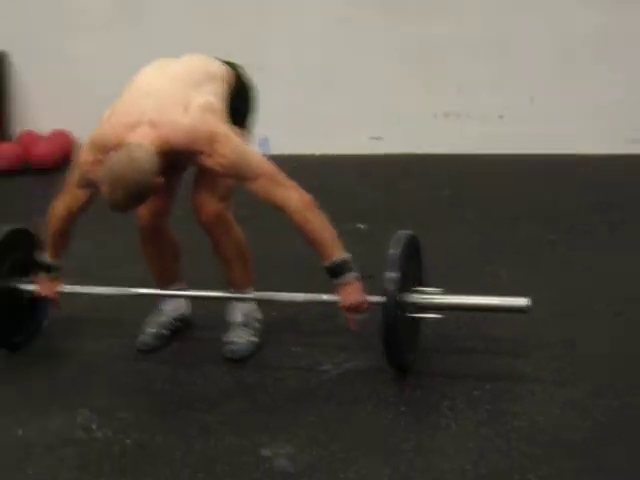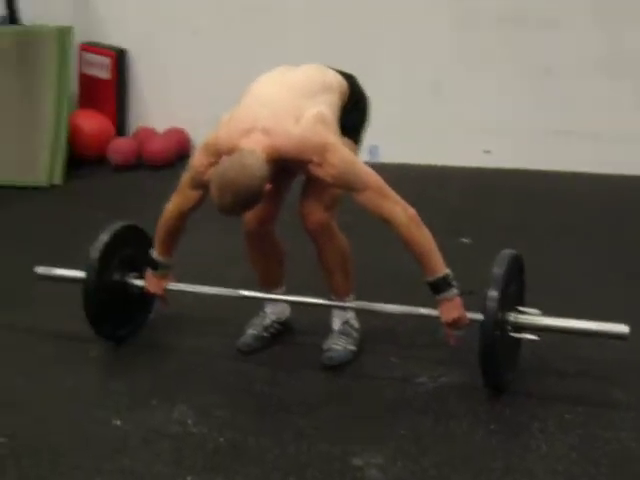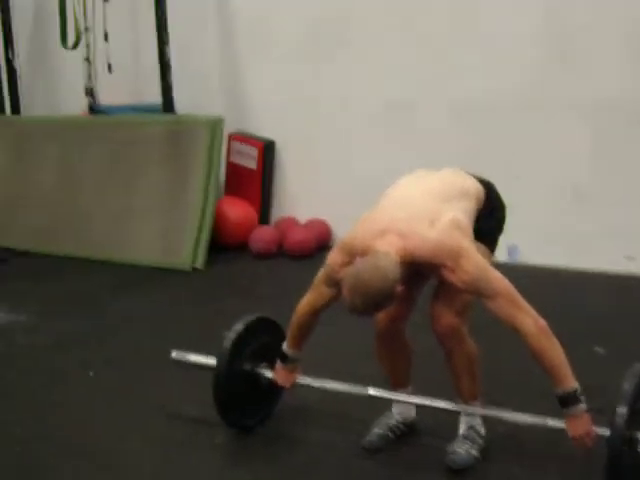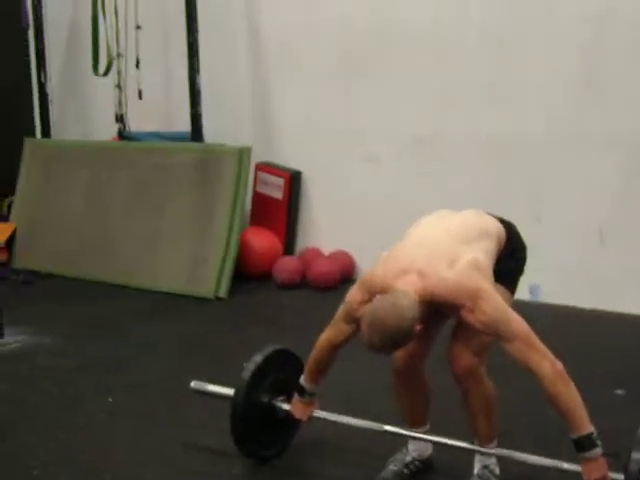
dt=0.2s
person 1, frame 1
left shoulder: (209, 140)
right shoulder: (101, 149)
left elbow: (294, 198)
right elbow: (67, 207)
left wrist: (343, 275)
right wrist: (50, 269)
left knee: (210, 211)
right knee: (148, 218)
left ankle: (246, 309)
right ankle: (174, 306)
person 1, frame 2
left shoulder: (318, 151)
right shoulder: (215, 152)
left elbow: (400, 213)
right elbow: (177, 207)
left wrist: (445, 290)
right wrist: (157, 266)
left knee: (316, 218)
right knee: (255, 223)
left ankle: (345, 317)
right ankle: (276, 311)
person 1, frame 3
left shoulder: (453, 257)
right shoulder: (351, 251)
left elbow: (531, 323)
right elbow: (311, 303)
left wrist: (573, 404)
right wrist: (287, 360)
left knee: (447, 322)
right knee: (386, 323)
left ankle: (472, 422)
right ankle: (402, 411)
person 1, frame 4
left shoulder: (473, 299)
right shoulder: (370, 289)
left elbow: (547, 366)
right elbow: (331, 338)
left wrist: (589, 449)
right wrist: (305, 394)
left knee: (464, 362)
right knee: (404, 362)
right ankle: (418, 448)
